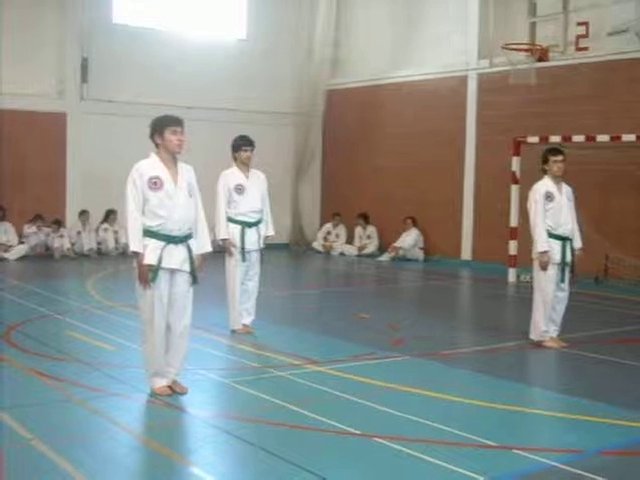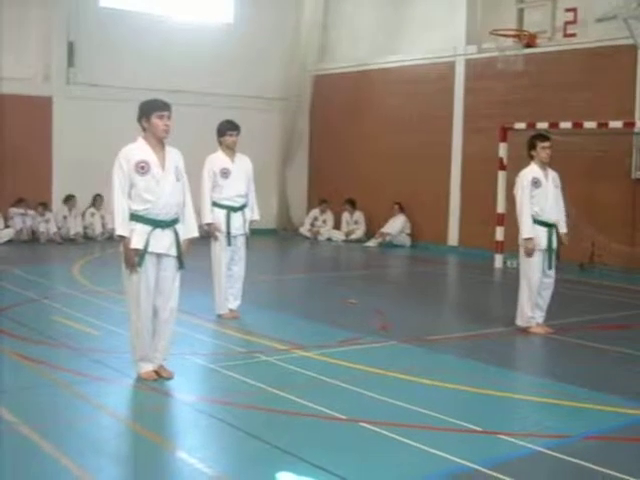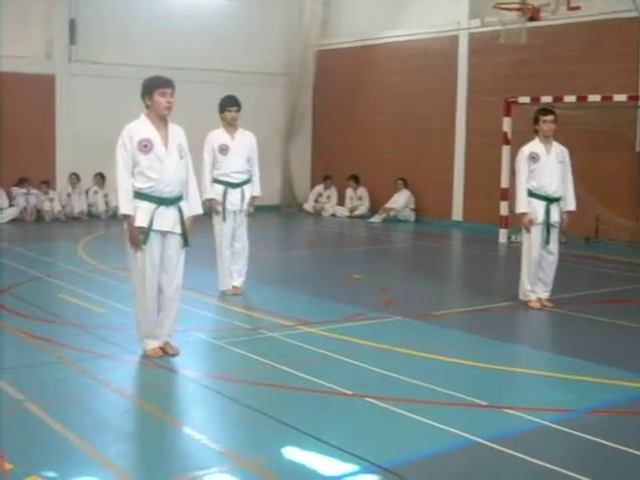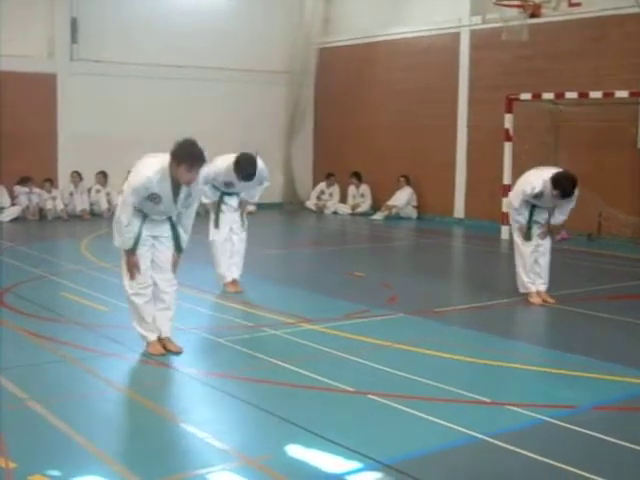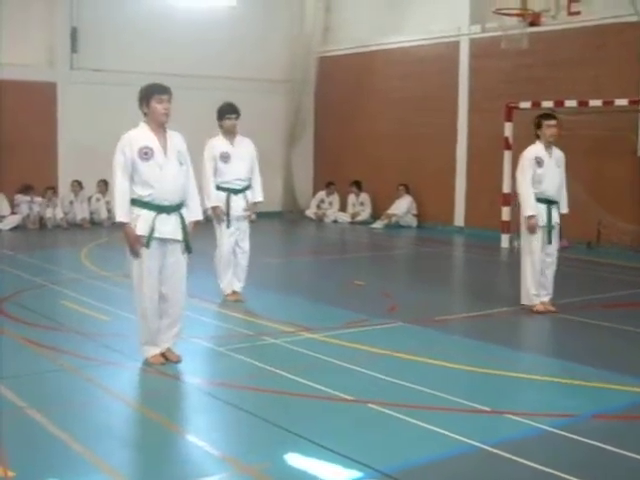
dt=1s
person 1, frame 1
left shoulder: (188, 171)
right shoulder: (142, 170)
left elbow: (197, 212)
right elbow: (134, 214)
left wrist: (199, 252)
right wrist: (140, 257)
left hip: (183, 252)
right hip: (155, 252)
left knee: (181, 318)
right knee: (156, 318)
left ankle: (172, 375)
right ankle: (158, 377)
person 1, frame 2
left shoulder: (176, 156)
right shoulder: (129, 154)
left elbow: (184, 197)
right elbow: (120, 198)
left wrist: (186, 236)
right wrist: (125, 240)
left hip: (170, 236)
right hip: (141, 236)
left knee: (167, 303)
right knee: (142, 303)
left ankle: (158, 359)
right ankle: (144, 362)
person 1, frame 3
left shoulder: (178, 133)
right shoulder: (132, 132)
left elbow: (188, 175)
right elbow: (124, 177)
left wrist: (190, 214)
right wrist: (130, 219)
left hip: (175, 214)
right hip: (145, 214)
left knee: (172, 281)
right knee: (147, 281)
left ankle: (164, 336)
right ankle: (150, 339)
person 1, frame 4
left shoulder: (193, 181)
right shoulder: (146, 174)
left elbow: (187, 215)
right elbow: (124, 213)
left wrist: (179, 248)
right wrist: (128, 252)
left hip: (165, 224)
right hip: (138, 222)
left knee: (166, 280)
right knee: (139, 282)
left ankle: (164, 333)
right ankle: (151, 336)
person 1, frame 5
left shoulder: (178, 140)
right shoulder: (131, 140)
left elbow: (188, 180)
right elbow: (121, 183)
left wrist: (192, 220)
right wrist: (126, 226)
left hip: (175, 222)
right hip: (146, 222)
left knee: (175, 289)
right knee: (148, 289)
left ankle: (167, 343)
right ankle: (151, 346)
person 2, frame 1
left shoulder: (567, 190)
right shoulder: (539, 189)
left elbow: (572, 220)
right elbow: (537, 221)
left wrist: (577, 244)
right wrist: (542, 250)
left hip: (564, 247)
right hip: (548, 246)
left knee: (561, 292)
right knee: (545, 292)
left ankle: (552, 333)
right ankle: (542, 334)
person 2, frame 2
left shoulder: (553, 176)
right shoulder: (526, 175)
left elbow: (559, 205)
right elbow: (523, 208)
left wrist: (562, 230)
right wrist: (528, 237)
left hip: (550, 233)
right hip: (534, 233)
left knee: (547, 279)
right knee: (531, 278)
left ankle: (538, 319)
right ankle: (528, 320)
person 2, frame 3
left shoulder: (562, 151)
right shoulder: (527, 151)
left elbow: (567, 181)
right elbow: (521, 183)
left wrist: (566, 210)
right wrist: (523, 212)
left hip: (554, 208)
right hip: (535, 207)
left knee: (551, 253)
right knee: (533, 252)
left ankle: (543, 293)
right ankle: (530, 294)
person 2, frame 4
left shoulder: (571, 191)
right shoulder: (531, 183)
left elbow: (565, 206)
right elbow: (513, 203)
left wrist: (553, 224)
right wrist: (522, 226)
left hip: (543, 210)
right hip: (522, 208)
left knee: (543, 248)
right knee: (525, 248)
left ankle: (541, 288)
right ankle: (531, 289)
person 2, frame 5
left shoulder: (559, 155)
right shoulder: (530, 153)
left elbow: (562, 185)
right elbow: (524, 185)
left wrist: (562, 212)
right wrist: (530, 215)
left hip: (552, 211)
right hip: (535, 210)
left knee: (550, 257)
right knee: (534, 256)
left ankle: (544, 298)
right ankle: (533, 299)
person 3, frame 1
left shoulder: (260, 177)
right shoulder: (227, 176)
left elbow: (265, 206)
right elbow: (221, 208)
left wrist: (267, 232)
right wrist: (224, 237)
left hip: (255, 233)
right hip: (236, 232)
left knee: (252, 279)
right knee: (236, 279)
left ankle: (247, 320)
right ankle: (237, 323)
person 3, frame 2
left shoulder: (245, 161)
right shoulder: (212, 160)
left elbow: (251, 190)
right elbow: (206, 192)
left wrist: (252, 217)
right wrist: (208, 221)
left hip: (240, 216)
right hip: (221, 216)
left knee: (238, 263)
right knee: (222, 263)
left ankle: (233, 304)
right ankle: (223, 307)
person 3, frame 3
left shoulder: (249, 137)
right shoulder: (213, 137)
left elbow: (254, 167)
right elbow: (207, 168)
left wrist: (254, 195)
right wrist: (209, 197)
left hip: (243, 193)
right hip: (222, 193)
left knee: (241, 240)
right knee: (224, 240)
left ankle: (237, 281)
right ankle: (226, 283)
person 3, frame 4
left shoulder: (259, 167)
right shoulder: (219, 166)
left elbow: (263, 182)
right elbow: (200, 181)
left wrist: (248, 199)
right wrist: (212, 201)
left hip: (239, 199)
right hip: (219, 198)
left knee: (239, 235)
right knee: (220, 236)
left ankle: (234, 277)
right ankle: (227, 279)
person 3, frame 5
left shoulder: (248, 144)
right shoulder: (213, 145)
left elbow: (255, 173)
right elbow: (208, 176)
left wrist: (255, 201)
right wrist: (213, 205)
left hip: (244, 200)
right hip: (223, 200)
left knee: (243, 247)
right knee: (225, 246)
left ankle: (237, 287)
right ankle: (227, 288)
